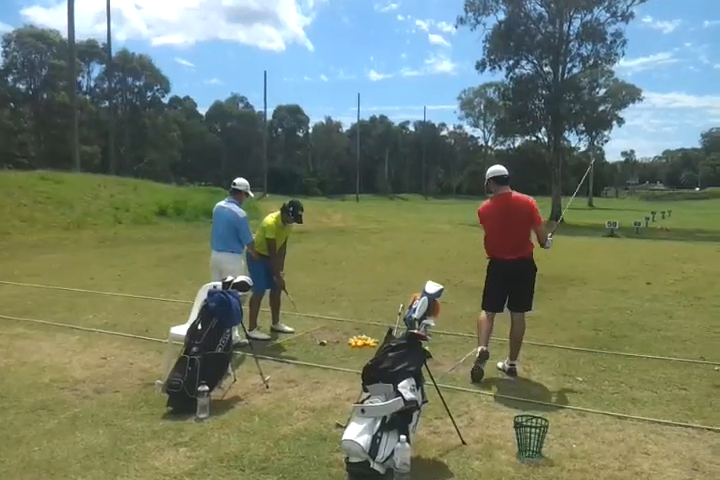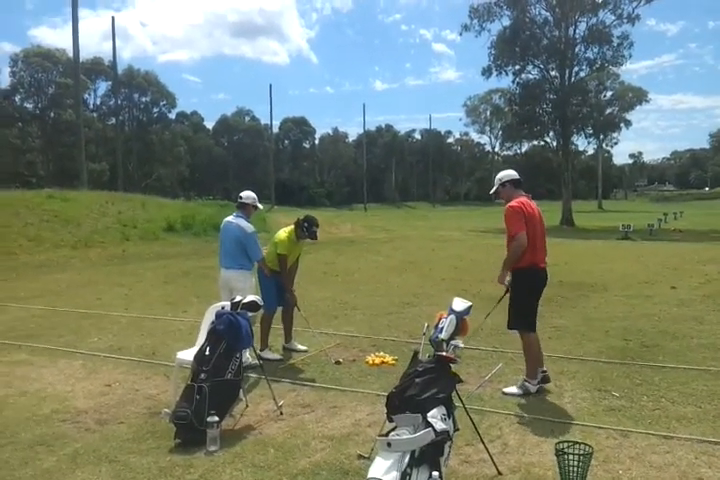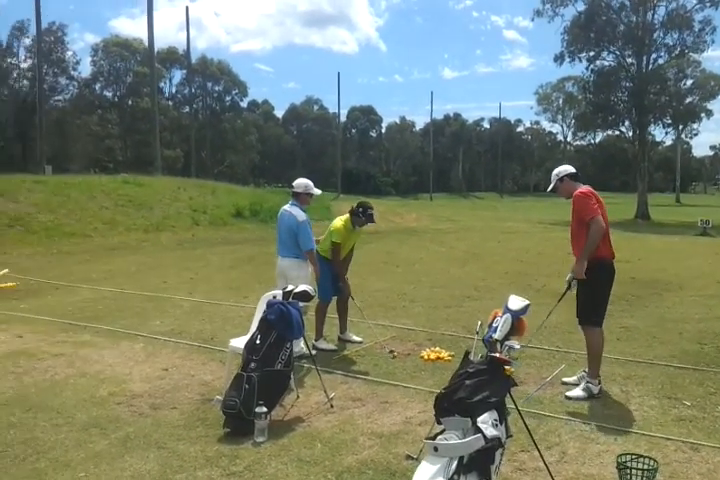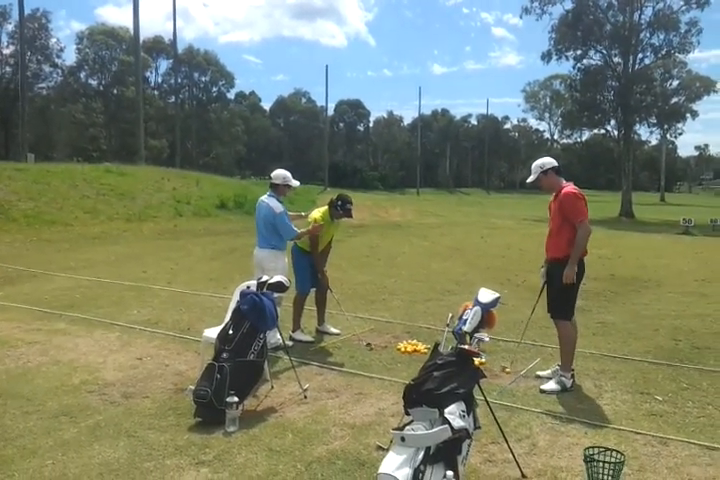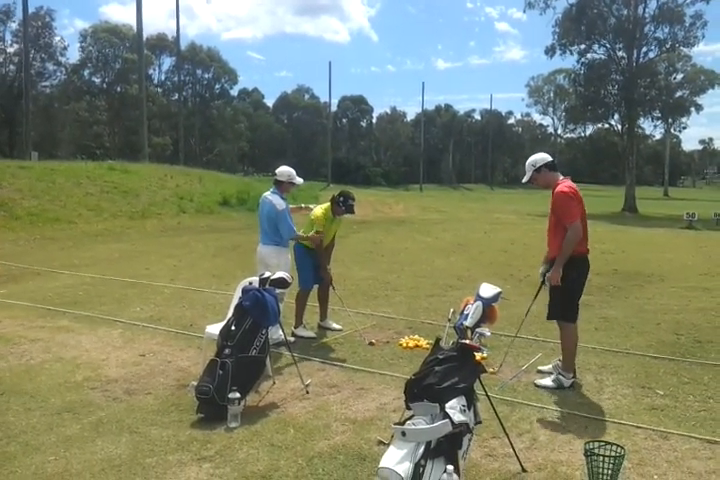
dt=1s
person 1, frame 1
left shoulder: (484, 208)
right shoulder: (527, 202)
right elbow: (542, 235)
right wrist: (546, 242)
left hip: (497, 265)
right hip: (523, 265)
left knee: (488, 310)
right knee: (518, 314)
left ankle: (482, 348)
right ankle: (511, 363)
person 1, frame 2
left shoulder: (514, 207)
right shoulder: (532, 206)
left elbow: (520, 243)
left wrist: (504, 270)
left hip: (526, 274)
right hip: (537, 271)
left knee: (526, 329)
right knee: (528, 327)
left ankle: (531, 382)
right ankle: (540, 371)
person 1, frame 3
left shoulder: (582, 195)
right shoulder: (584, 196)
left elbow: (599, 226)
left wrist: (582, 262)
right wrist: (579, 266)
left hip: (596, 268)
right hip: (593, 267)
left knee: (591, 324)
right knee: (589, 323)
left ankle: (593, 383)
right ankle: (590, 373)
person 1, frame 4
left shoulder: (570, 195)
right shoulder: (557, 197)
left elbow: (585, 229)
left wrist: (572, 264)
right wrist: (547, 264)
left hip: (567, 266)
right hip: (558, 264)
left knee: (563, 318)
right knee: (564, 318)
left ankle: (566, 376)
right ankle: (564, 367)
person 1, frame 5
left shoulder: (563, 192)
right shoulder: (560, 190)
left elbow: (575, 232)
left wrist: (557, 267)
right wrist: (547, 262)
left hip: (571, 265)
right hip: (565, 263)
left knee: (565, 319)
right knee: (565, 317)
left ankle: (566, 375)
right ankle: (565, 364)
person 2, frame 1
left shoulder: (217, 207)
right shoulder: (239, 213)
right elbow: (248, 241)
right wrist: (255, 255)
left hip: (215, 255)
right hip: (231, 258)
right ankle: (232, 336)
person 2, frame 2
left shoulder: (225, 222)
right shoulder: (247, 228)
right elbow: (258, 258)
right wrist: (267, 270)
left hip: (224, 273)
right hip: (241, 276)
right ankle: (242, 357)
person 2, frame 3
left shoulder: (283, 211)
right shoulder: (301, 217)
right elbow: (308, 249)
left wrist: (314, 240)
right wrist: (316, 266)
left hip: (282, 261)
right hip: (297, 265)
right ankle: (296, 348)
person 2, frame 4
left shoulder: (262, 201)
right shoulder: (276, 207)
right elbow: (292, 235)
left wrist: (303, 215)
right wrist: (310, 231)
left hip: (260, 252)
right hip: (274, 256)
right knee: (274, 298)
right ankle: (271, 339)
person 2, frame 5
left shoulder: (266, 197)
right shoulder: (280, 204)
right elbow: (290, 235)
left wrist: (303, 207)
right wrist: (309, 238)
left hip: (263, 249)
right hip: (277, 253)
right knee: (276, 295)
right ankle: (274, 335)
person 3, frame 1
left shoulder: (287, 223)
right shoulder: (271, 223)
left elbow: (283, 246)
right elbow: (273, 252)
left wrist: (281, 270)
right wrist: (278, 276)
left hip: (269, 257)
right hip: (257, 256)
left knee: (276, 289)
right knee: (259, 291)
left ankle: (276, 323)
right ankle: (252, 329)
person 3, frame 2
left shoulder: (301, 237)
right shoulder: (283, 238)
left elbow: (294, 262)
right elbow: (283, 268)
left wrist: (291, 286)
right wrist: (290, 292)
left hip: (280, 272)
right hip: (268, 272)
left knee: (289, 305)
right knee: (270, 309)
left ankle: (288, 342)
right ankle: (263, 349)
person 3, frame 3
left shoulder: (357, 226)
right shoulder: (339, 226)
left elbow: (349, 251)
right elbow: (335, 256)
left wrist: (344, 275)
right wrist: (343, 280)
left hip: (336, 261)
right hip: (324, 260)
left knee: (344, 295)
right knee: (325, 298)
left ankle: (343, 332)
right ankle: (318, 339)
person 3, frame 4
left shoulder: (335, 219)
right shoulder: (317, 218)
left elbow: (328, 243)
right elbow: (314, 248)
left wrist: (323, 267)
right wrist: (321, 272)
left hip: (315, 253)
right hip: (302, 252)
left knee: (322, 287)
right knee: (303, 290)
left ankle: (321, 324)
right ankle: (295, 330)
person 3, frame 5
left shoulder: (338, 215)
right shoulder: (319, 215)
left elbow: (331, 240)
right elbow: (318, 244)
left wrist: (327, 265)
right wrist: (324, 269)
left hip: (317, 249)
right hip: (305, 249)
left knee: (325, 283)
right knee: (306, 287)
left ankle: (323, 320)
right ankle: (298, 326)
